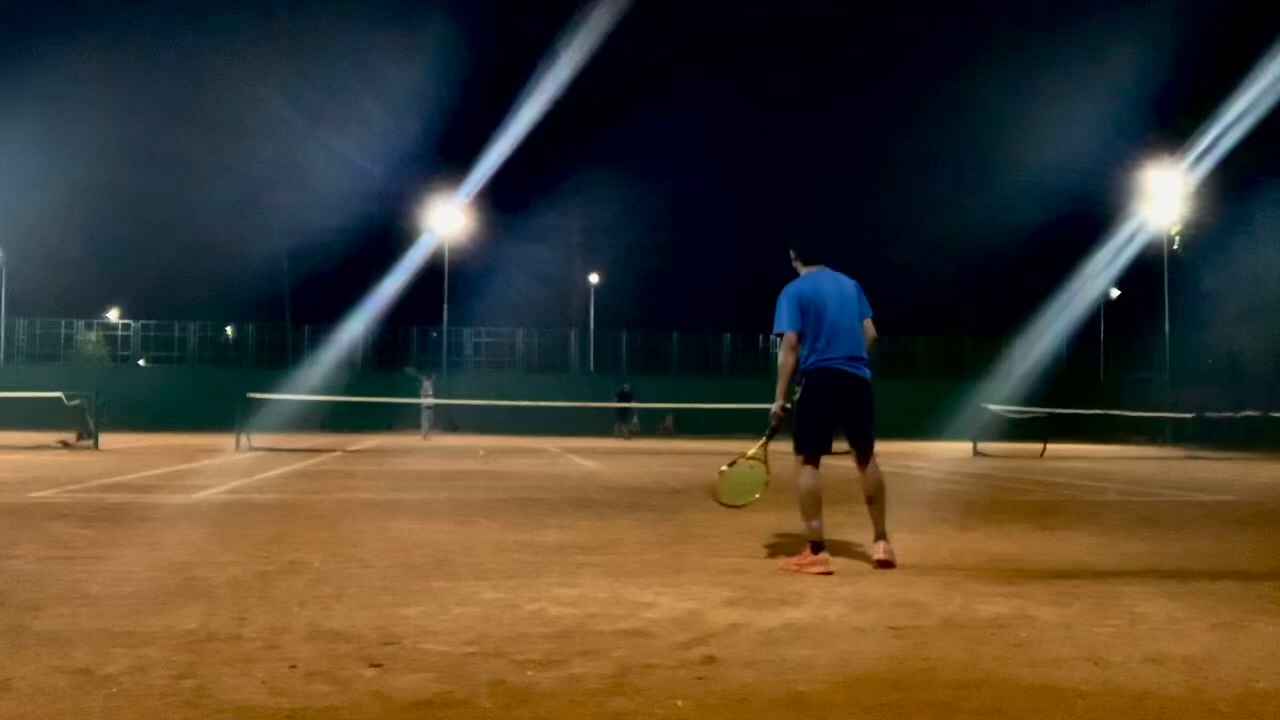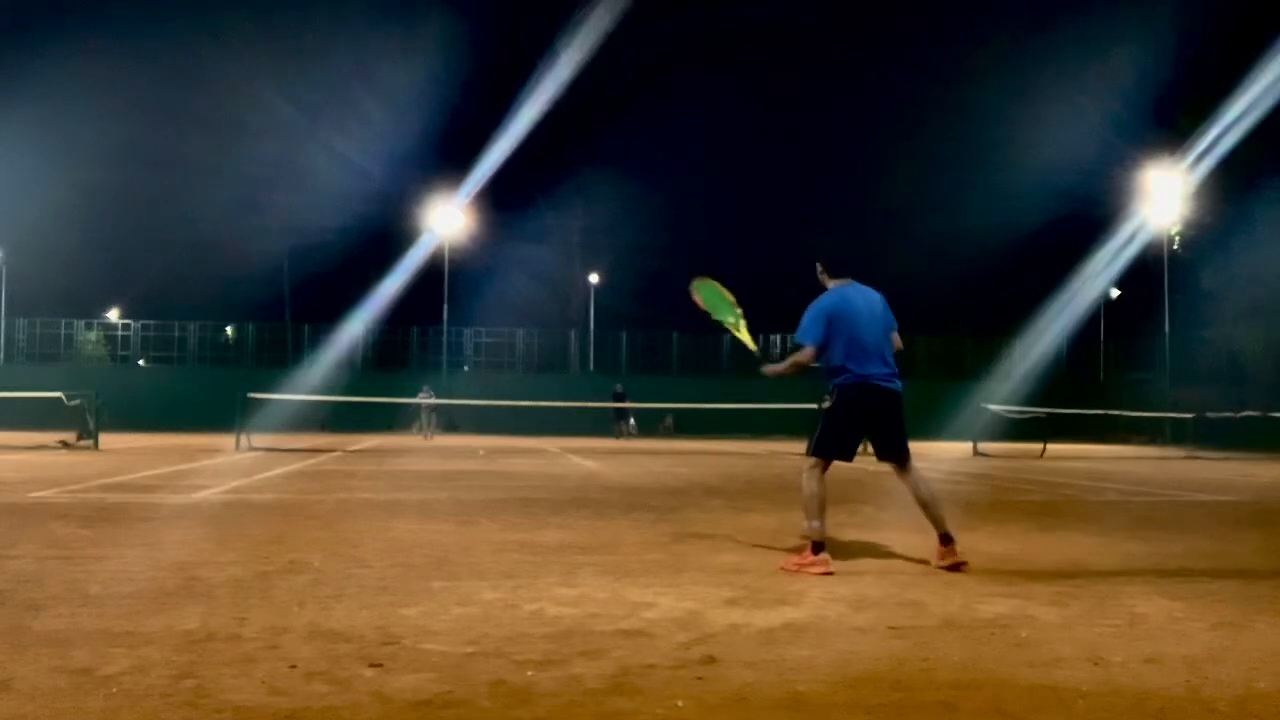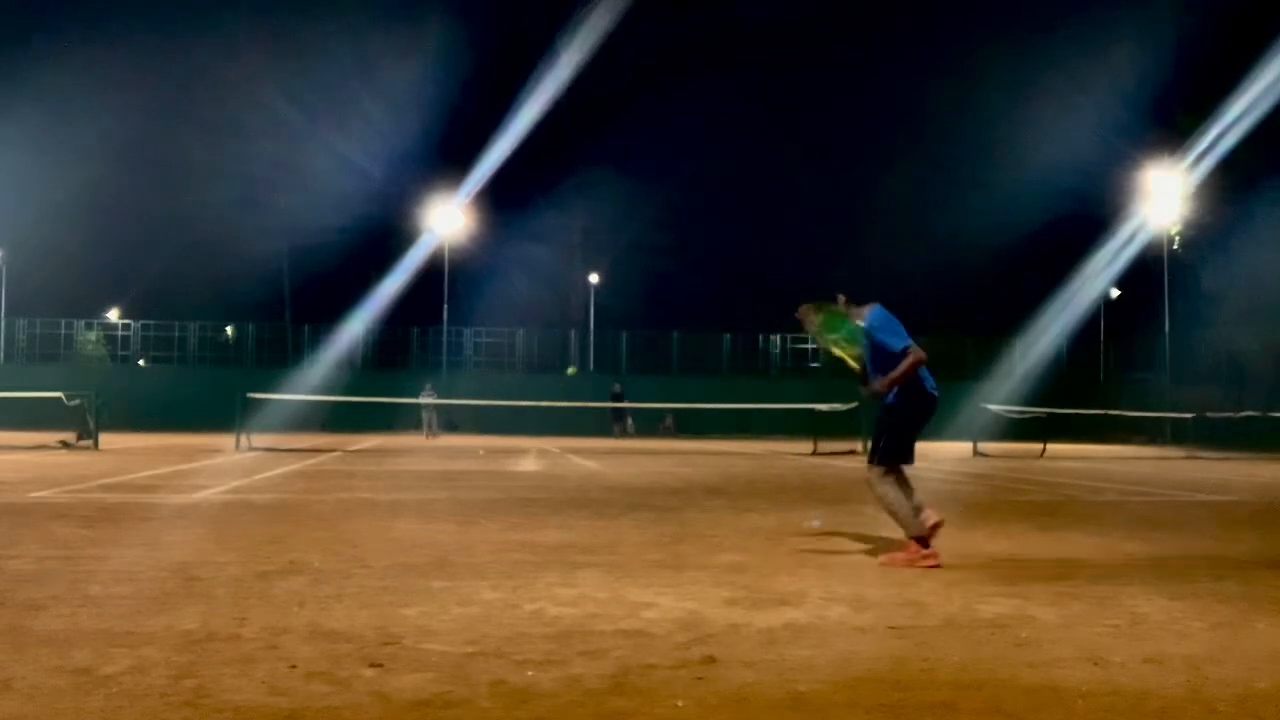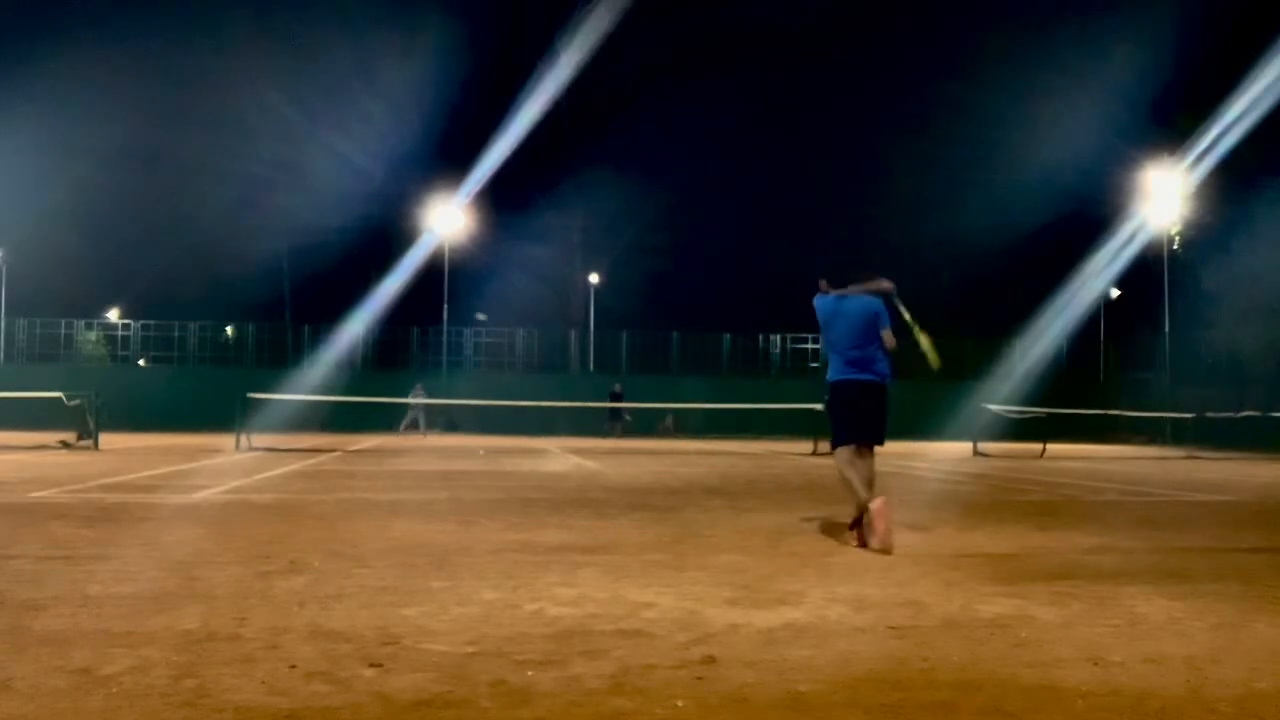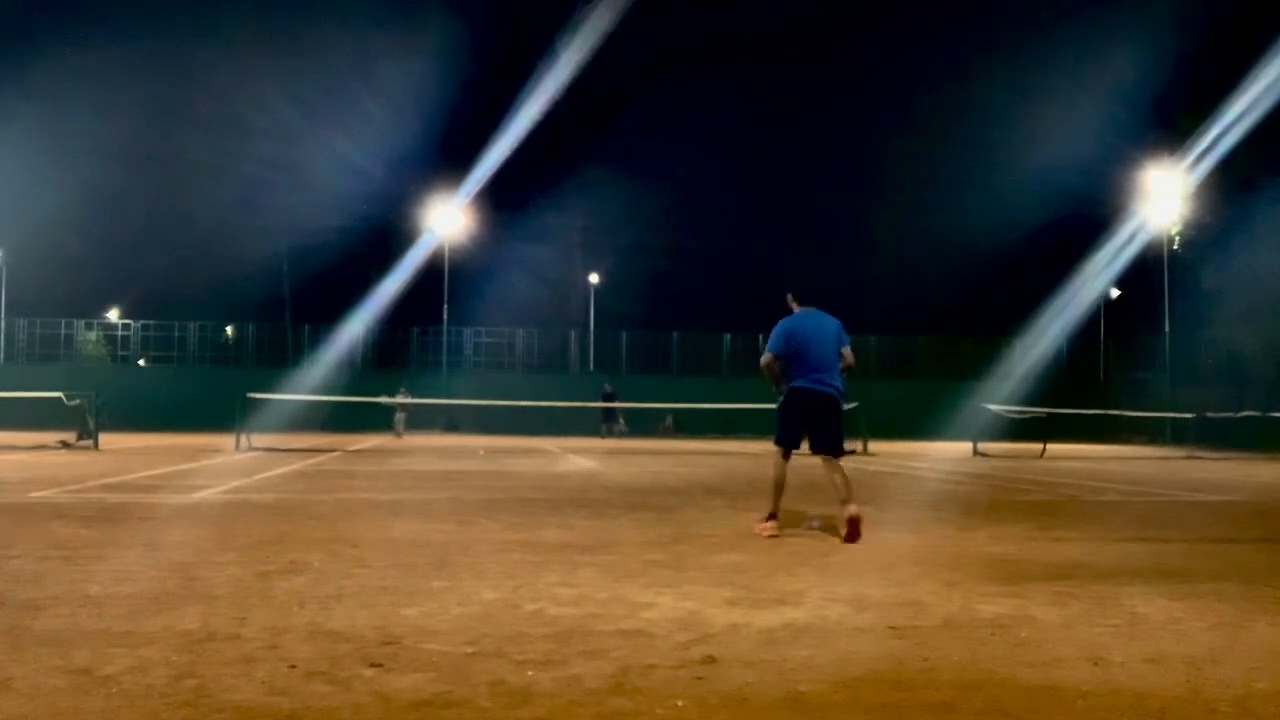
dt=0.7s
person 1, frame 1
left shoulder: (793, 292)
right shoulder: (850, 285)
left elbow: (790, 346)
right elbow: (870, 334)
left wrist: (780, 398)
left hip: (818, 380)
right hip: (857, 379)
left knee: (807, 463)
right knee: (866, 459)
left ankle: (816, 552)
right ankle: (881, 542)
person 1, frame 2
left shoulder: (822, 306)
right shoulder: (876, 298)
left elbow: (806, 357)
right elbow: (896, 345)
left wrist: (777, 369)
left hip: (850, 393)
right hip: (888, 391)
left knee: (813, 468)
right knee: (904, 467)
left ankle: (816, 553)
right ankle: (947, 545)
person 1, frame 3
left shoulder: (876, 324)
right shoulder: (867, 322)
left elbow: (917, 355)
left wrist: (888, 381)
left hip: (906, 402)
right hip: (904, 401)
left knee: (877, 476)
right knee: (889, 466)
left ankle: (920, 547)
right ankle: (922, 515)
person 1, frame 4
left shoulder: (823, 304)
right shoulder: (873, 304)
right elbow: (890, 345)
left wrist: (870, 286)
left hip: (843, 387)
right hip: (875, 386)
left knee: (843, 457)
right knee: (864, 454)
left ankle: (873, 504)
right ankle: (860, 525)
person 1, frame 5
left shoulder: (786, 325)
right shoulder: (834, 323)
left elbow: (767, 362)
right elbow: (849, 360)
left wrist: (779, 386)
left hip: (799, 393)
right hip: (830, 397)
left knee: (782, 455)
right knee: (831, 463)
left ankle: (772, 519)
right ankle: (850, 508)
